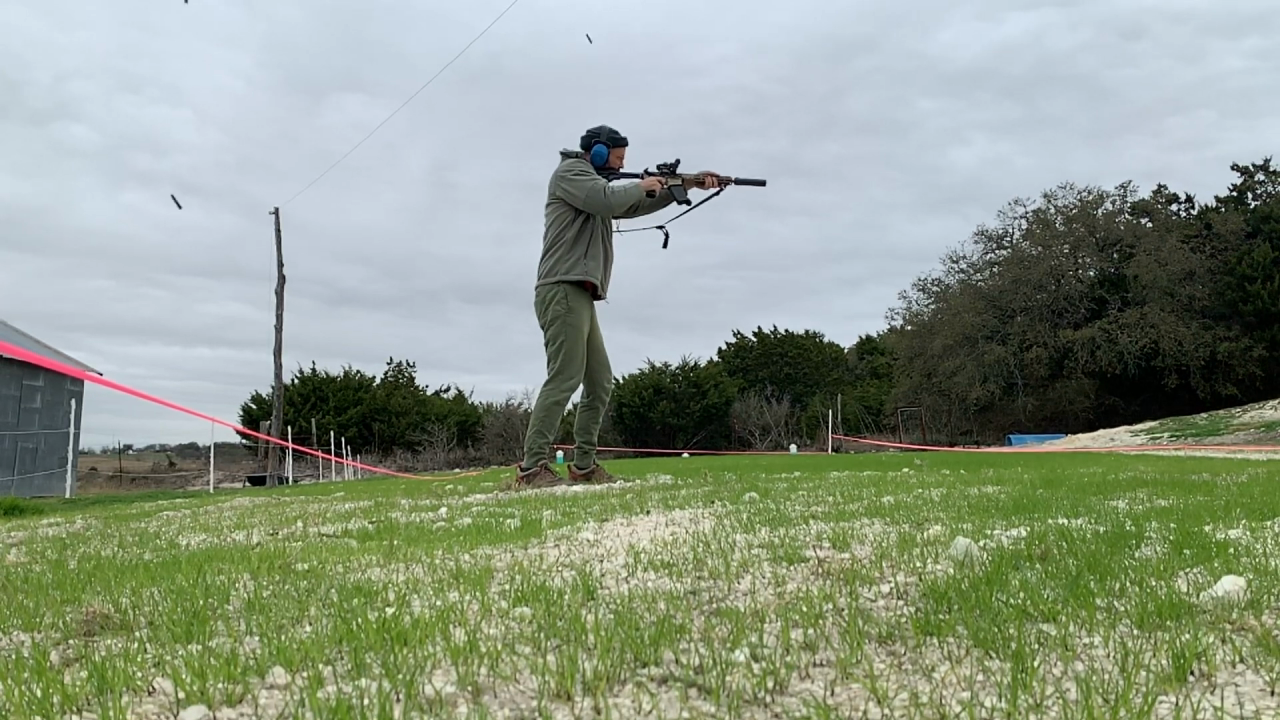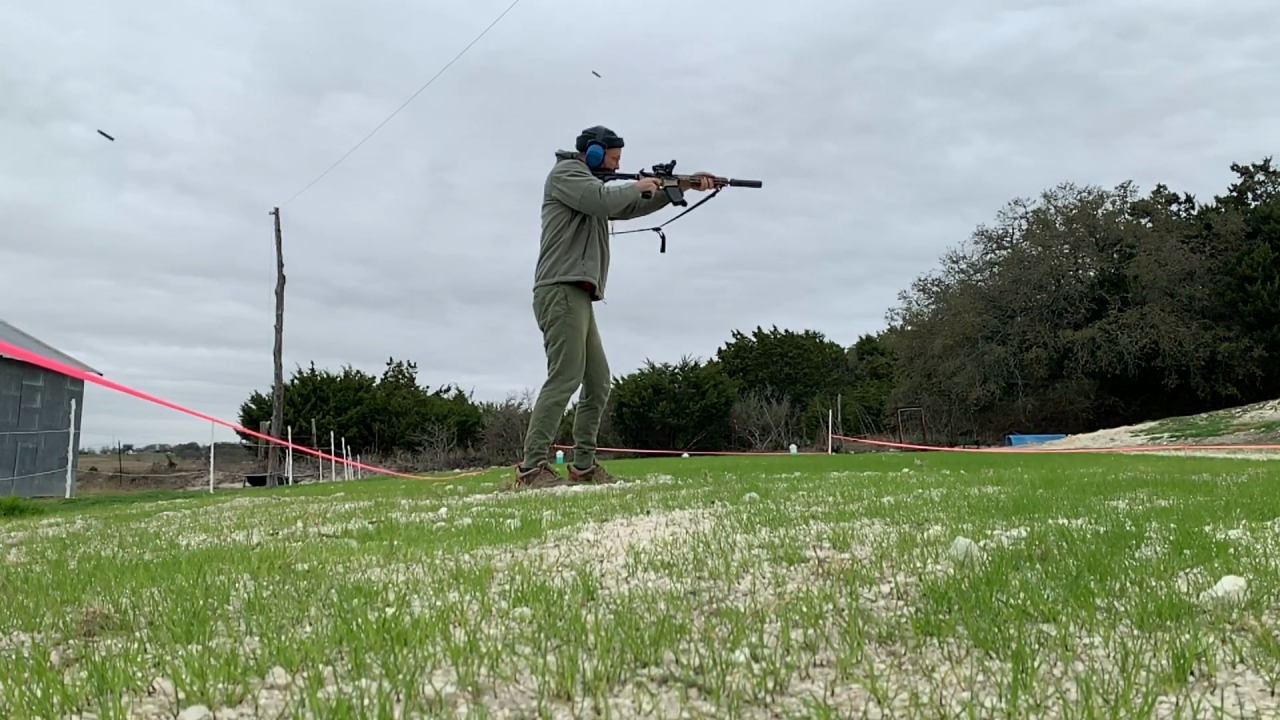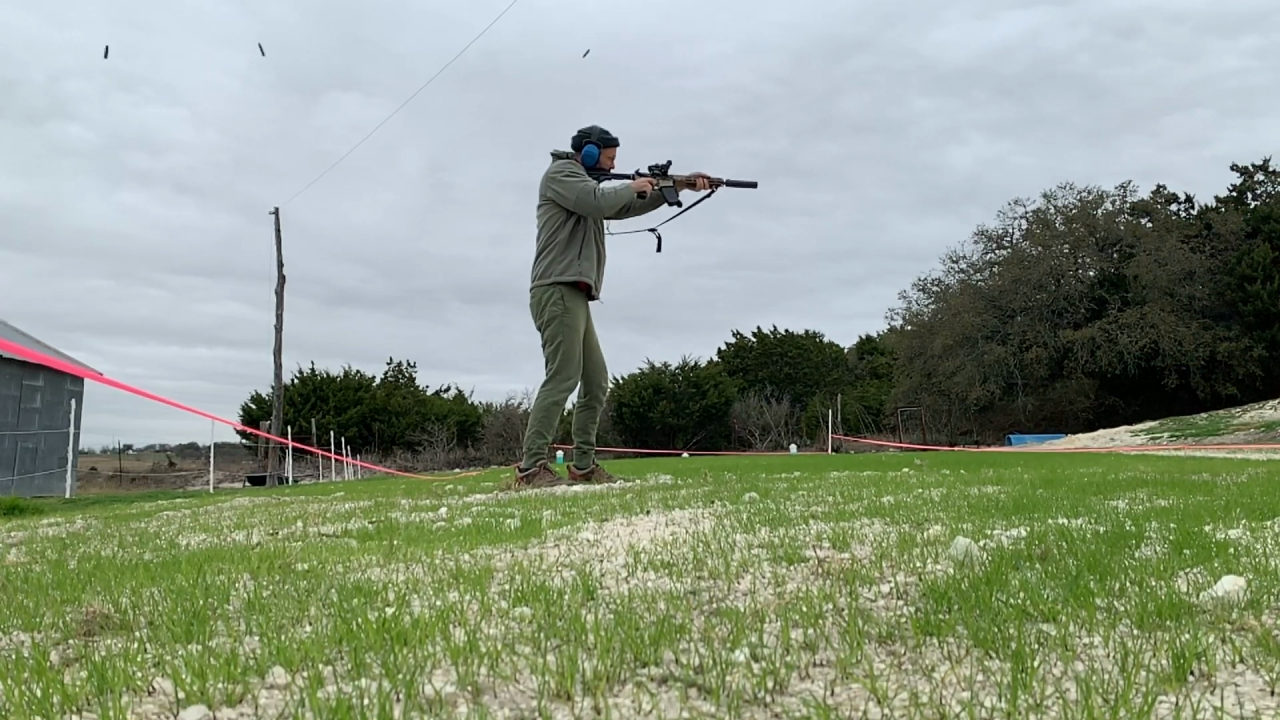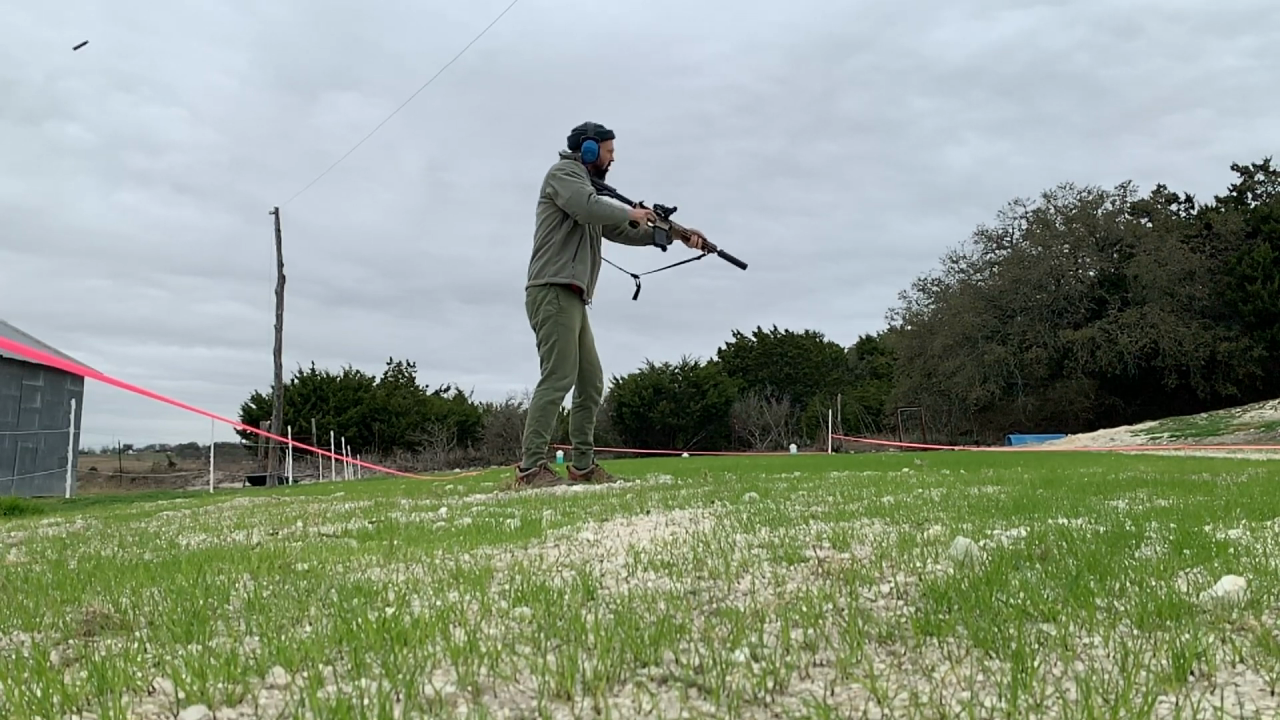
dt=0.5s
person 1, frame 1
left shoulder: (595, 186)
right shoulder: (570, 171)
left elbow: (636, 206)
right elbow: (609, 200)
left wrist: (688, 185)
right wrist: (642, 185)
left hip: (579, 295)
right hip: (564, 292)
left knee: (599, 382)
right knee: (564, 377)
left ankle: (584, 464)
right ankle: (532, 467)
person 1, frame 2
left shoulder: (591, 187)
right shoulder: (565, 172)
left elbow: (633, 207)
right elbow: (605, 201)
left wrist: (682, 186)
right wrist: (637, 186)
left hip: (577, 296)
right hip: (562, 292)
left knee: (597, 383)
right knee: (565, 377)
left ankle: (583, 465)
right ankle: (531, 467)
person 1, frame 3
left shoulder: (586, 186)
right shoulder: (560, 172)
left elbow: (627, 206)
right elbow: (599, 202)
left wrist: (677, 187)
right wrist: (632, 186)
left hip: (574, 296)
right hip: (558, 293)
left knee: (595, 382)
right knee: (563, 377)
left ankle: (583, 464)
right ankle: (531, 467)
person 1, frame 4
left shoulder: (587, 187)
right shoulder: (564, 172)
left elbow: (623, 232)
right elbow: (589, 210)
left wrist: (675, 234)
right wrist: (631, 212)
left hip: (571, 297)
right hip: (553, 292)
left knee: (590, 382)
right knee: (558, 378)
left ankle: (583, 464)
right ankle: (531, 467)
